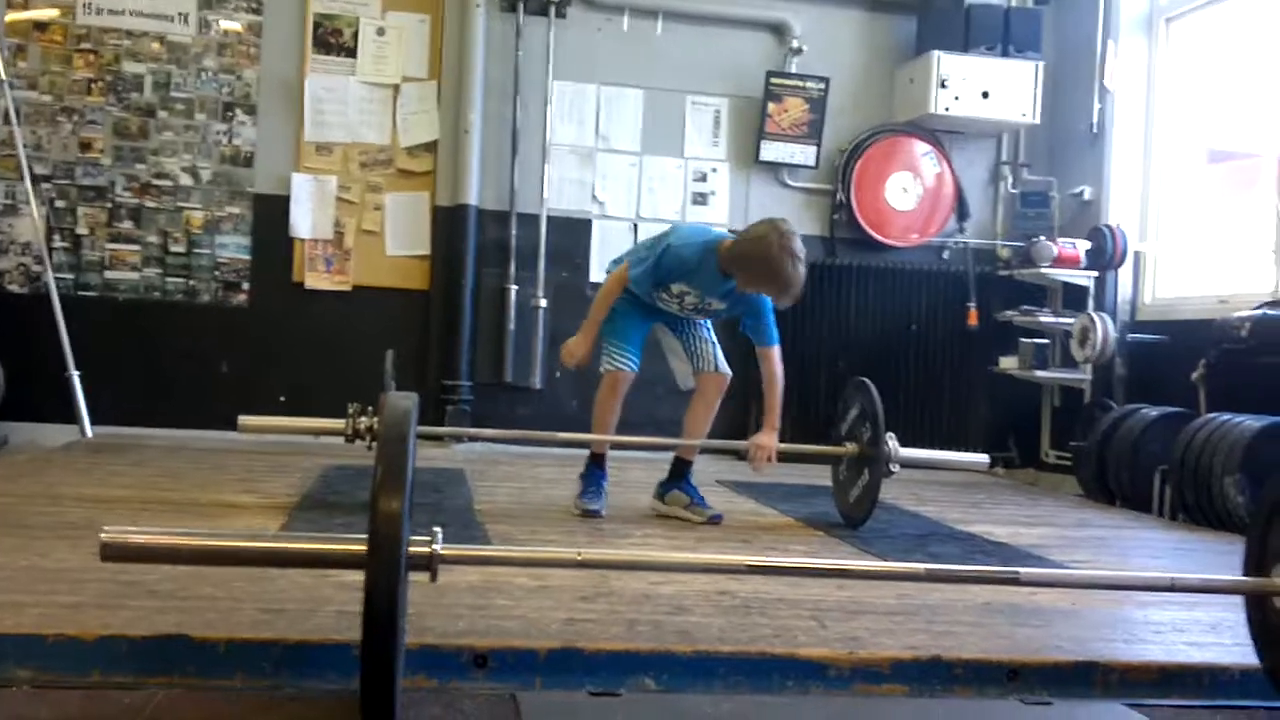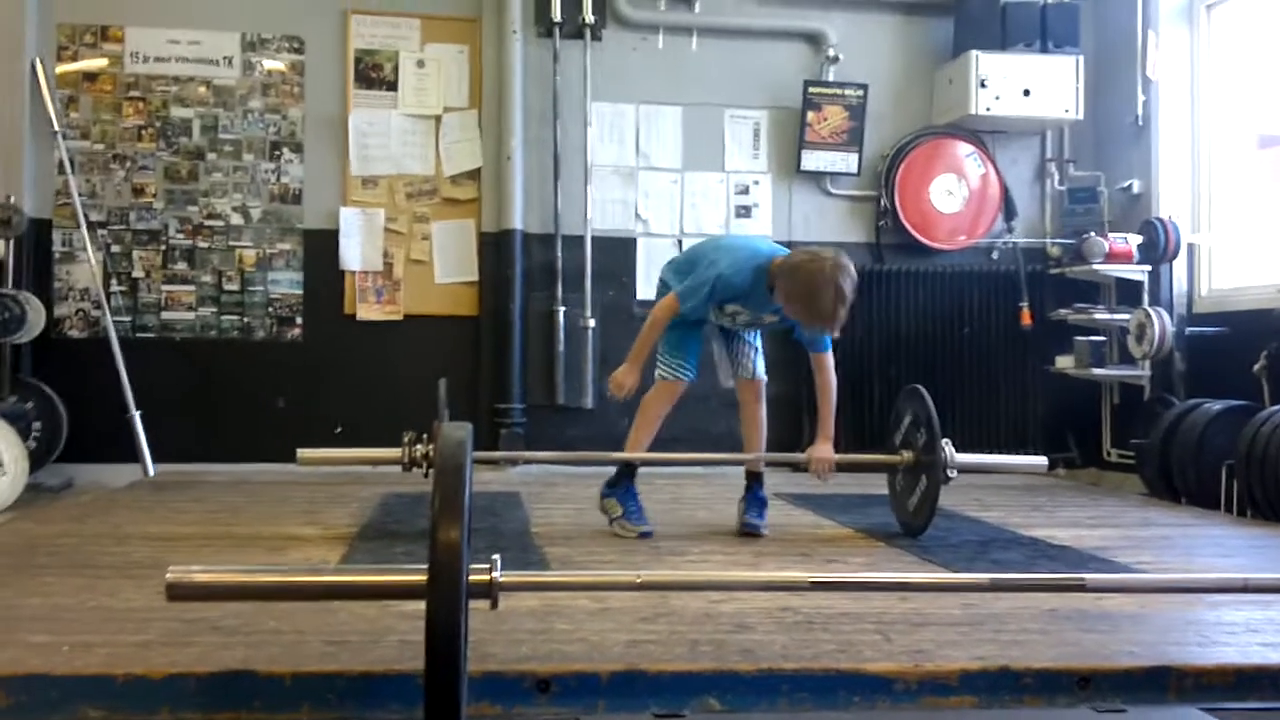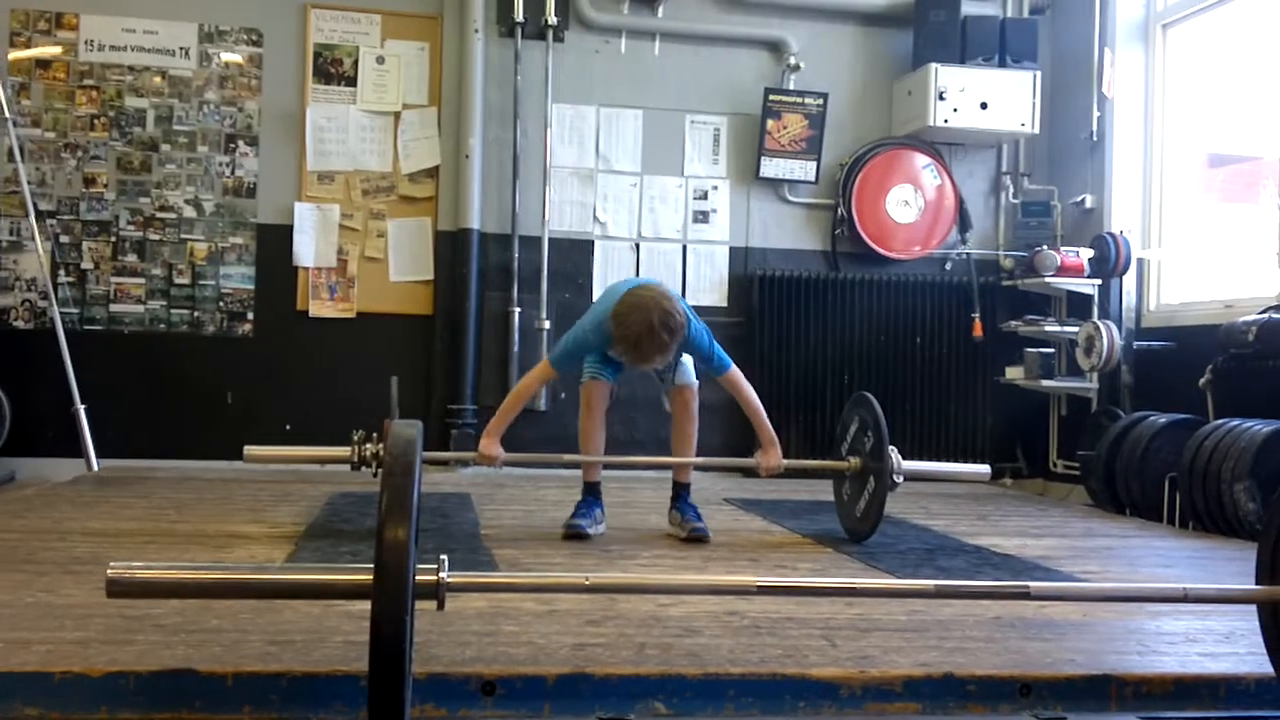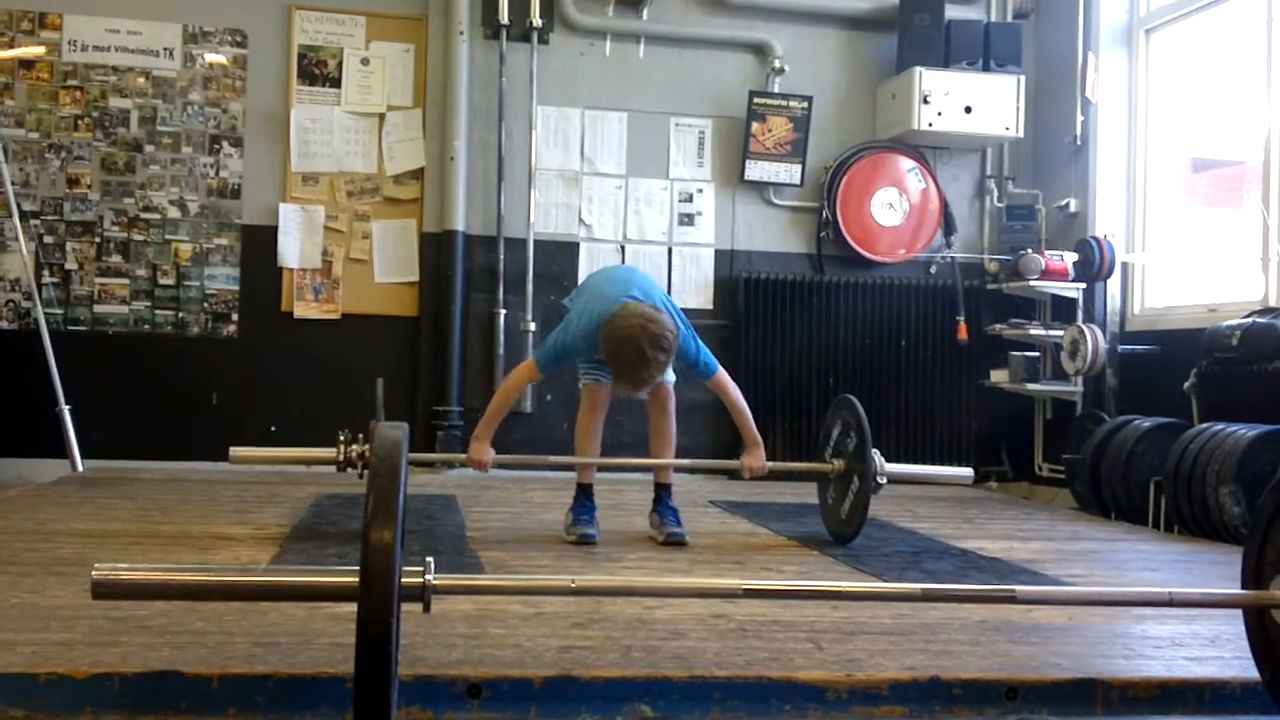
dt=0.7s
person 1, frame 1
left shoulder: (756, 293)
right shoulder: (685, 248)
left elbow: (771, 359)
right elbow: (618, 277)
left wrist: (770, 430)
right wrist: (585, 336)
left hip: (686, 313)
right hip: (636, 296)
left knee: (717, 378)
right knee: (618, 373)
left ankle: (676, 482)
right ankle: (594, 473)
person 1, frame 2
left shoulder: (809, 295)
right shoulder: (734, 272)
left elbow: (824, 367)
right elbow: (665, 308)
left wrist: (824, 440)
right wrist: (632, 366)
left hip: (739, 311)
right hip: (686, 293)
left knee: (752, 386)
right knee: (673, 383)
left ankle: (754, 494)
right ankle: (619, 486)
person 1, frame 3
left shoulder: (688, 328)
right shoulder: (597, 327)
left elbow: (737, 383)
right elbow: (538, 376)
left wrist: (770, 446)
right wrist: (492, 435)
left hip: (668, 338)
right hip: (610, 342)
left knee: (686, 396)
right knee: (593, 392)
left ankle: (681, 502)
right ankle: (591, 500)
person 1, frame 4
left shoulder: (676, 333)
right shoulder: (582, 330)
left elbow: (727, 387)
right elbow: (520, 377)
left wrist: (754, 447)
right wrist: (481, 440)
left hip: (645, 305)
right hip: (591, 314)
left knee: (663, 398)
right knee: (596, 396)
left ankle: (663, 503)
right ankle: (583, 502)
